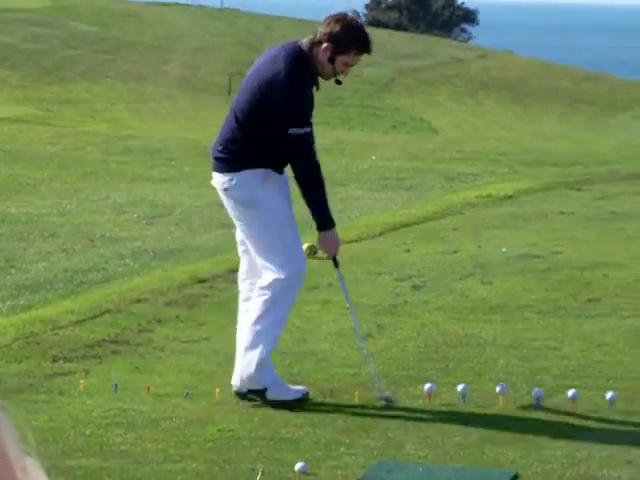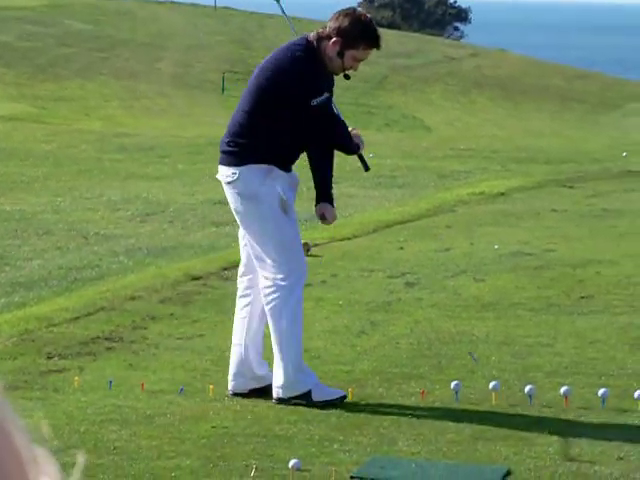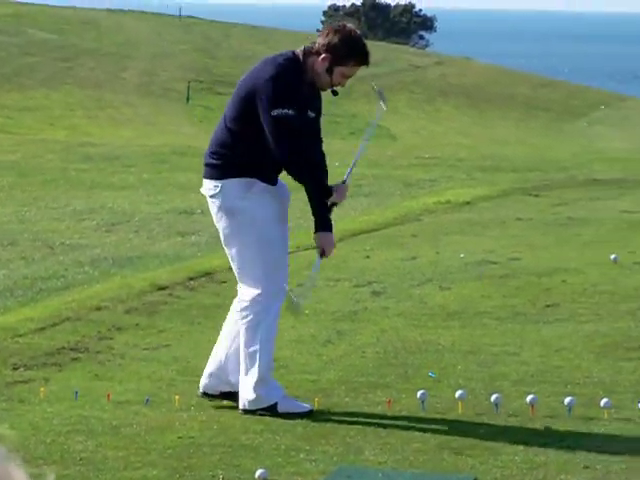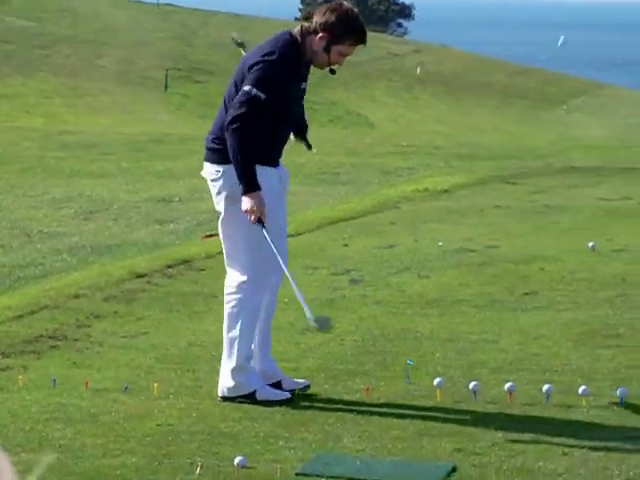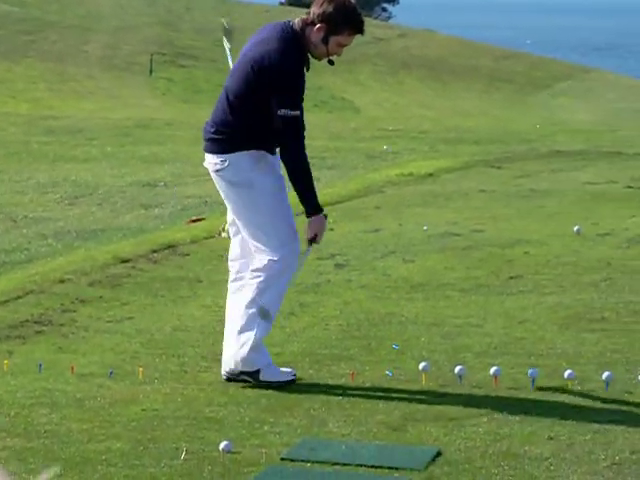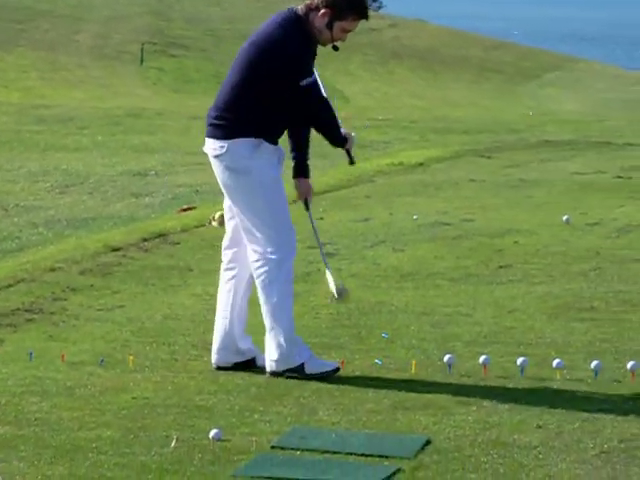
dt=0.3s
person 1, frame 1
left shoulder: (291, 57)
right shoulder: (291, 78)
right elbow: (304, 157)
right wrist: (325, 225)
left hip: (253, 172)
right hip: (247, 176)
left knee: (261, 274)
right knee: (286, 269)
left ankle: (255, 373)
right ankle: (252, 374)
person 1, frame 2
left shoulder: (318, 70)
right shoulder: (296, 65)
left elbow: (320, 135)
right elbow: (329, 128)
left wrist: (325, 197)
right wrist: (354, 144)
left hip: (270, 172)
right hip: (252, 172)
left knee: (257, 272)
right knee: (285, 270)
left ankle: (247, 375)
right ankle: (291, 381)
person 1, frame 3
left shoulder: (309, 89)
right shoulder: (276, 79)
left elbow: (310, 152)
right elbow: (288, 151)
left wrist: (322, 225)
right wrist: (326, 192)
left hip: (262, 185)
right hip: (236, 185)
left knee: (260, 283)
right knee: (264, 285)
left ankle: (221, 378)
right ankle: (258, 393)
person 1, frame 4
left shoulder: (296, 59)
right shoulder: (274, 61)
right elbow: (239, 122)
left wrist: (302, 134)
right wrist: (250, 190)
left hip: (264, 168)
right hip: (237, 170)
left knee: (269, 268)
right knee: (250, 272)
left ankle: (261, 370)
right ankle: (237, 380)
person 1, frame 5
left shoulder: (282, 35)
right shoulder: (283, 57)
right elbow: (293, 140)
right wrist: (313, 210)
left hip: (245, 152)
right hip: (239, 157)
left knee: (250, 256)
right knee: (280, 252)
left ankle: (242, 354)
right ankle: (245, 355)
person 1, frame 6
left shoulder: (297, 36)
right shoulder: (287, 39)
left elbow: (300, 106)
right elbow: (313, 104)
left wrist: (302, 170)
right wrist: (341, 138)
left hip: (251, 144)
right hip: (240, 145)
left knee: (243, 246)
right knee: (274, 245)
left ankle: (230, 348)
right ankle: (283, 353)
